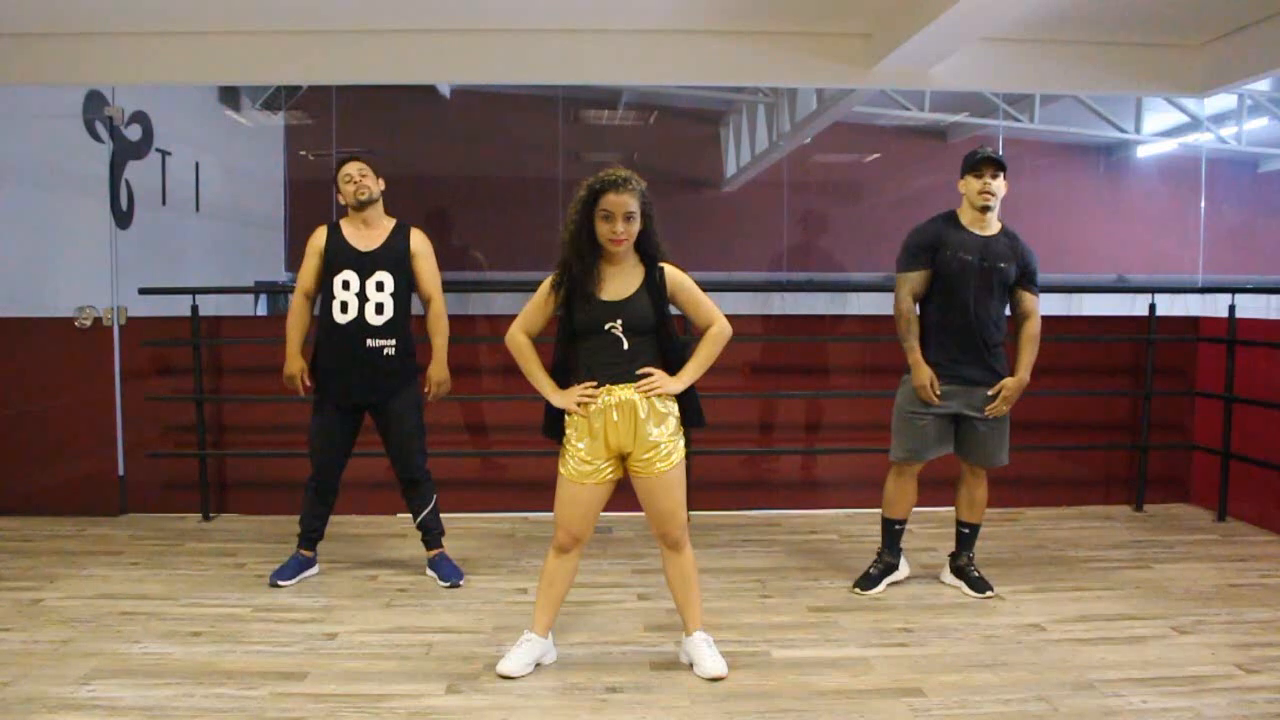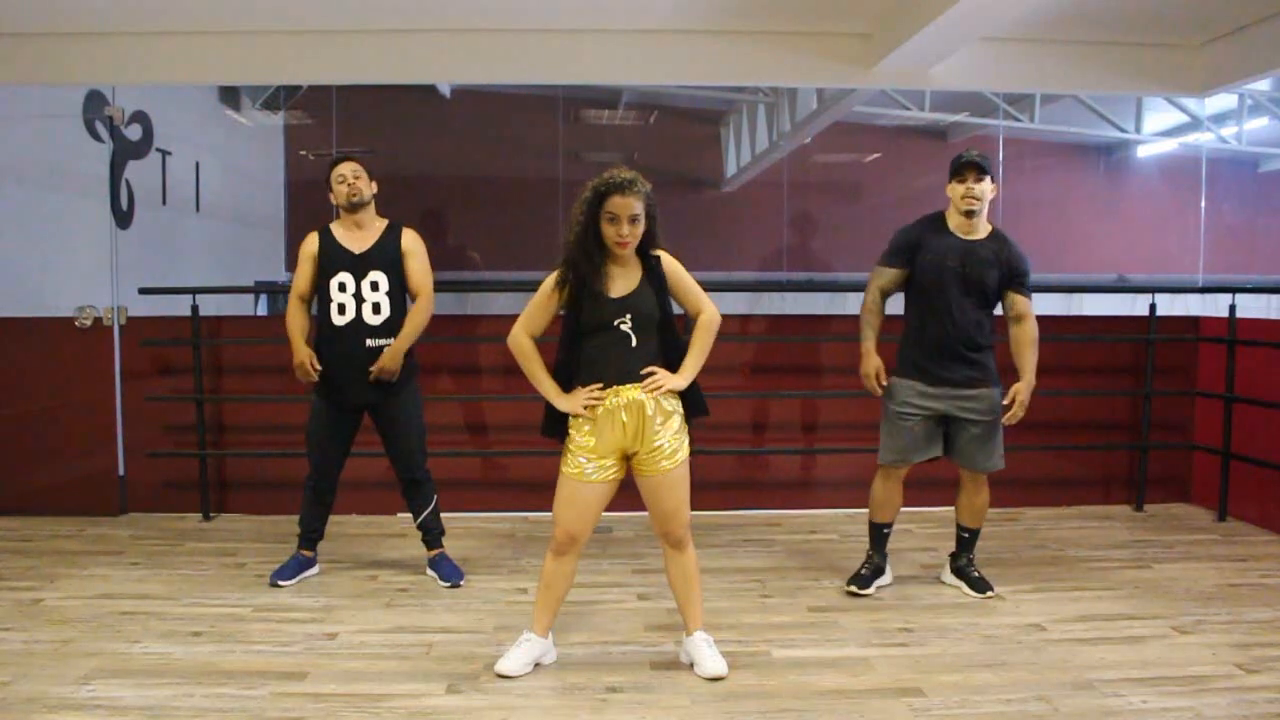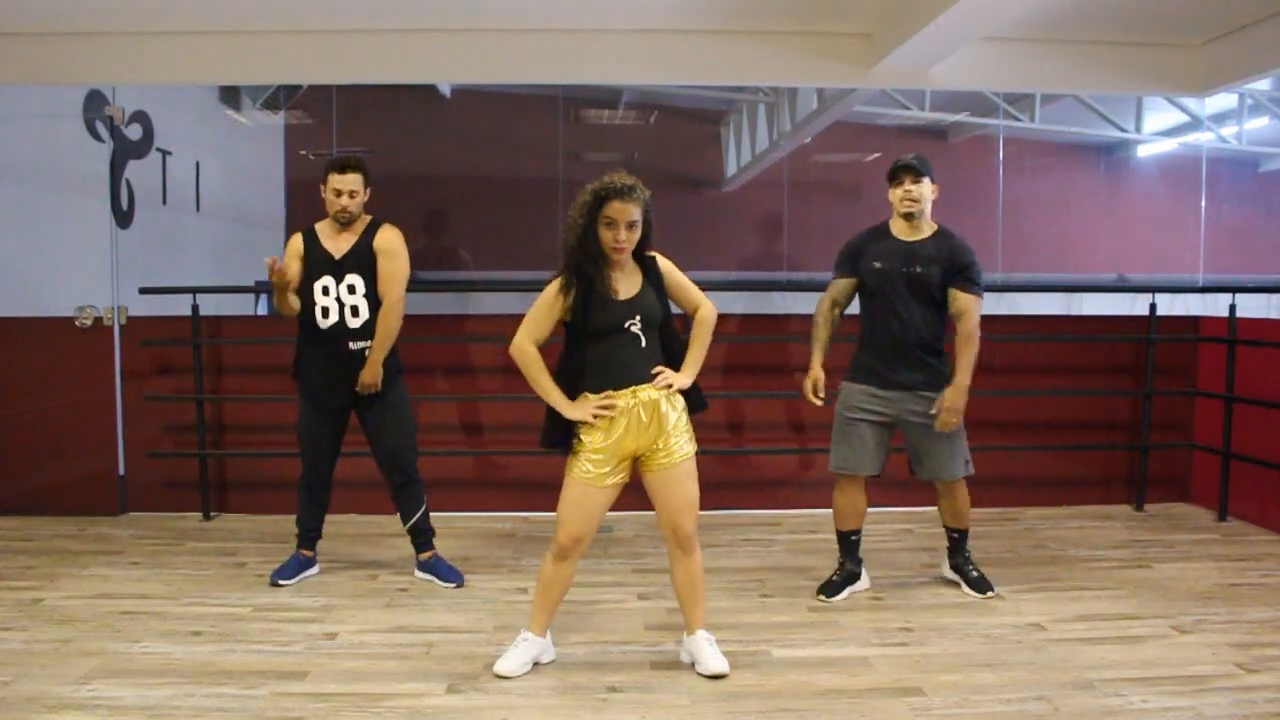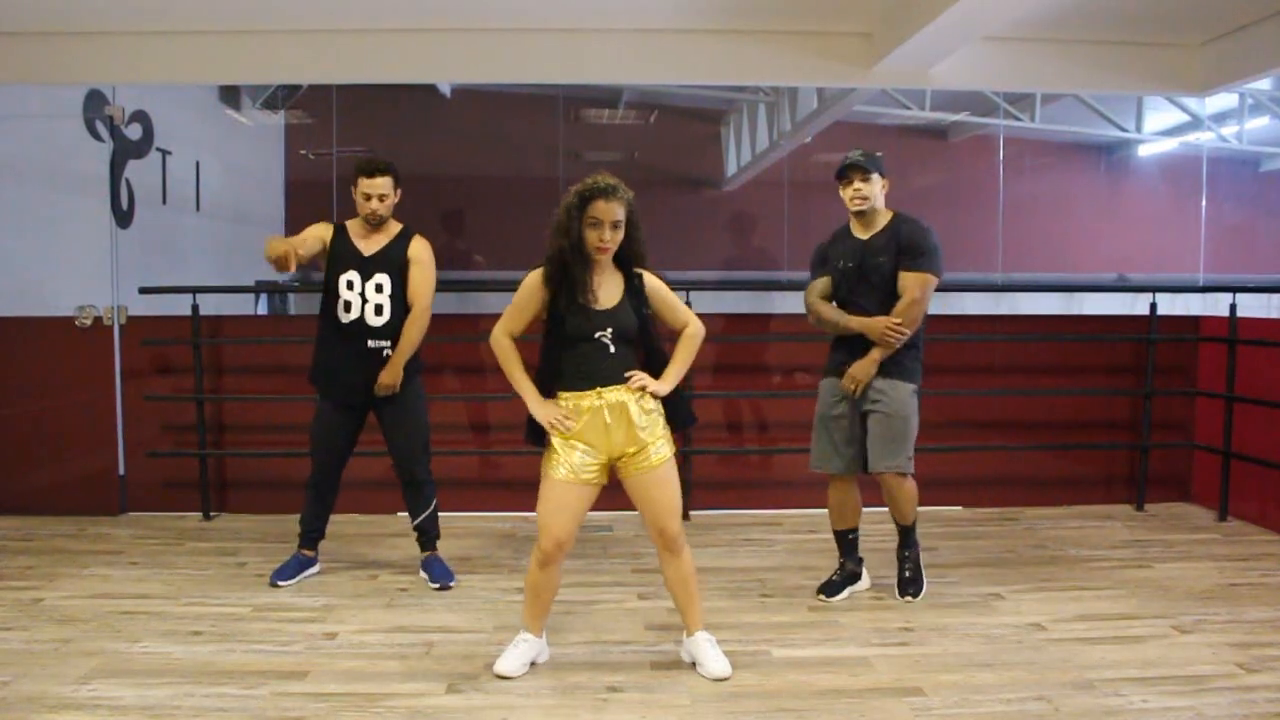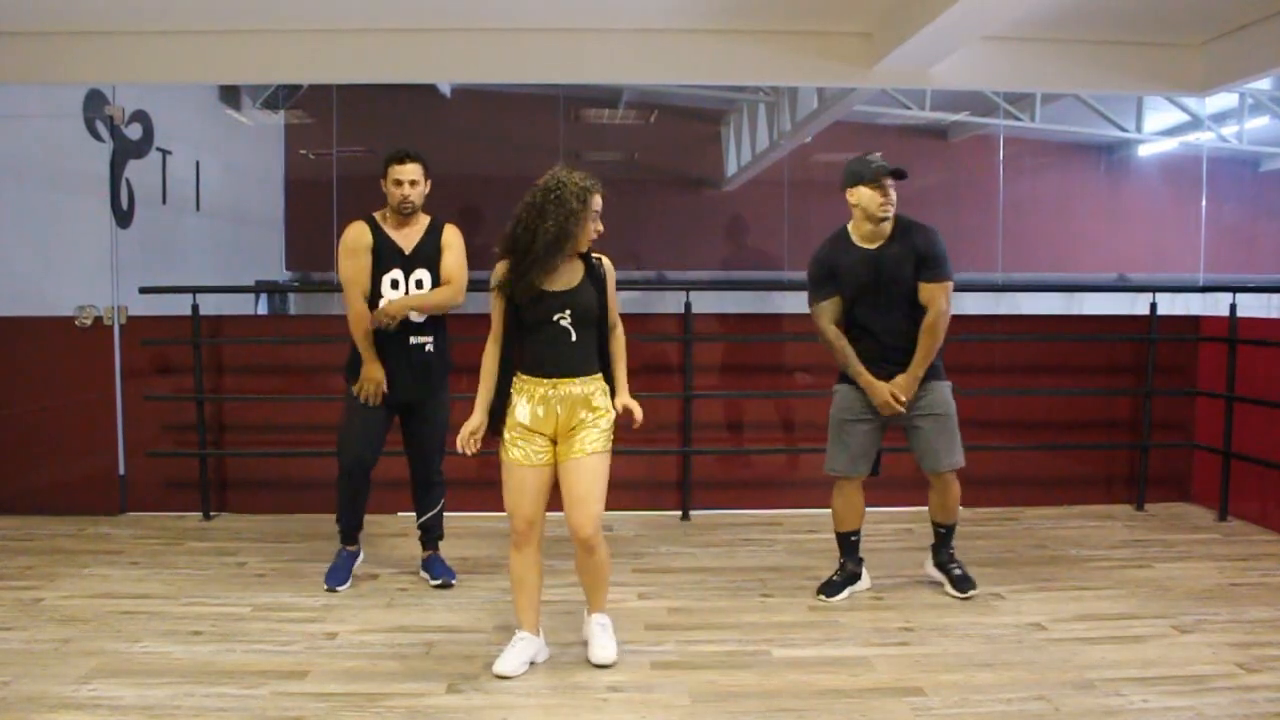
dt=0.4s
person 1, frame 1
left shoulder: (662, 276)
right shoulder: (568, 279)
left elbow: (719, 327)
right elbow: (518, 335)
left wrist: (681, 380)
right wrist: (552, 392)
left hip: (652, 418)
right hip: (588, 422)
left knee: (673, 535)
right knee: (567, 538)
left ankle: (696, 638)
right ankle: (537, 638)
person 1, frame 2
left shoulder: (660, 267)
right shoulder: (568, 278)
left elbow: (708, 314)
right elbow: (520, 336)
left wrist: (683, 376)
right wrist: (558, 397)
left hip: (659, 417)
right hip: (595, 423)
left knee: (676, 533)
right knee: (566, 537)
left ankle: (696, 638)
right ankle: (538, 639)
person 1, frame 3
left shoulder: (656, 268)
right shoulder: (571, 286)
left elbow: (704, 312)
right elbow: (522, 346)
left wrist: (687, 374)
right wrist: (565, 407)
left hip: (665, 417)
right hip: (604, 424)
left knee: (684, 534)
right knee: (568, 540)
left ankle: (697, 637)
right ankle: (535, 638)
person 1, frame 4
left shoulder: (641, 283)
right shoulder: (546, 281)
left elbow: (693, 328)
right elbow: (501, 337)
left wrist: (666, 383)
right wrist: (534, 400)
left hip: (638, 420)
right hip: (574, 425)
left knee: (670, 535)
right knee: (551, 544)
left ankle: (697, 637)
right ankle: (530, 638)
person 1, frame 5
left shoulder: (600, 268)
right shoulder: (511, 271)
right elbow: (496, 342)
left wrist: (623, 391)
right wrist: (478, 411)
left hip: (588, 406)
right hip: (526, 406)
left knee: (585, 529)
right knee: (524, 527)
left ankle: (597, 616)
right ankle: (528, 635)
person 2, frame 1
left shoulder: (1018, 251)
right shoulder: (931, 234)
left elbow: (1029, 318)
right elbow: (905, 299)
left wrist: (1021, 376)
right wrist: (916, 362)
left hip: (988, 381)
right hip: (931, 375)
left knee: (977, 469)
right knee: (906, 463)
left ankle: (961, 562)
right ankle: (890, 557)
person 2, frame 2
left shoulder: (1007, 254)
right shoulder: (916, 236)
left elbow: (1022, 319)
right elbow: (877, 291)
left wrist: (1027, 380)
right wrist: (868, 350)
left hip: (976, 383)
right hip: (913, 378)
left knee: (976, 474)
right knee: (891, 467)
left ankle: (961, 564)
right ankle: (877, 561)
person 2, frame 3
left shoulder: (956, 252)
right shoulder: (862, 246)
left elbow: (967, 321)
right elbow: (830, 304)
left wrist: (960, 385)
right wrist: (816, 362)
left hip: (929, 383)
right hip: (865, 381)
left knee: (951, 477)
right knee: (848, 475)
left ankle: (959, 559)
right ankle: (850, 566)
person 2, frame 4
left shoulder: (914, 235)
right shoulder: (830, 247)
left elbow: (914, 302)
right elbow: (815, 306)
left wrist: (873, 359)
right wrist: (866, 326)
left hip: (894, 372)
right hip: (841, 372)
left knee: (892, 470)
right knee: (839, 473)
left ankle: (909, 550)
right ankle: (850, 565)
person 2, frame 5
left shoulder: (922, 240)
right shoulder: (829, 256)
left elbow: (938, 310)
right elbow: (826, 326)
left wrist: (912, 376)
right wrist: (870, 383)
left hip: (920, 377)
right hip: (860, 380)
left knee: (945, 470)
right knee: (846, 475)
left ankle: (943, 556)
right ankle: (851, 568)
person 3, frame 1
left shoulder: (412, 239)
right shoulder: (324, 237)
left elbow: (434, 301)
right elbow: (303, 297)
left wrist: (439, 360)
right wrist: (293, 353)
left hip: (395, 376)
right hip: (335, 376)
left knee: (413, 468)
right knee: (324, 469)
left ankle: (436, 552)
right ankle: (306, 553)
person 3, frame 2
left shoulder: (405, 239)
right shoulder: (316, 242)
left elbow: (425, 298)
right elbow: (298, 301)
left wrist: (399, 349)
right wrist: (300, 348)
left hip: (393, 375)
right hip: (334, 378)
left knee: (414, 468)
right knee: (322, 469)
left ankle: (436, 552)
right ankle: (306, 553)
person 3, frame 3
left shoulder: (386, 238)
right shoulder: (301, 242)
left elbow: (393, 304)
right elbow: (291, 309)
left wrist: (375, 363)
right wrist: (279, 285)
left hip: (377, 372)
right hip: (319, 376)
left knee: (402, 466)
right knee: (315, 469)
left ankle: (426, 555)
right ankle: (305, 553)
person 3, frame 4
left shoulder: (415, 246)
right shoulder: (330, 234)
left elbow: (420, 311)
right elbow: (287, 250)
left wrist: (396, 365)
right wrist: (278, 249)
left hip: (397, 374)
right hip: (339, 375)
left knee: (415, 467)
right knee: (324, 466)
left ankle: (429, 553)
right ankle: (307, 552)
person 3, frame 5
left shoulder: (447, 234)
right shoulder: (360, 233)
left elbow: (455, 293)
right elbow: (355, 302)
left wrist: (403, 305)
right wrist: (369, 363)
left hip: (427, 370)
right hip: (374, 369)
left knee: (428, 467)
right knee: (354, 461)
left ankle: (430, 552)
right ankle: (348, 547)
